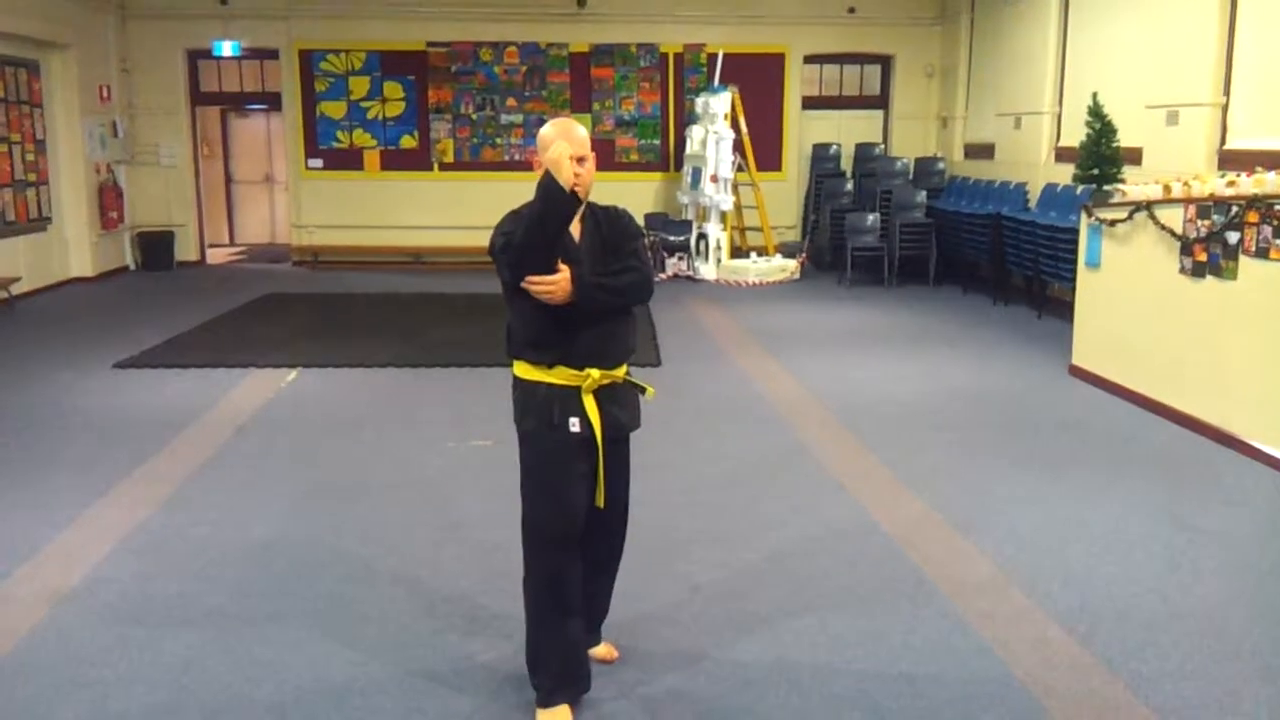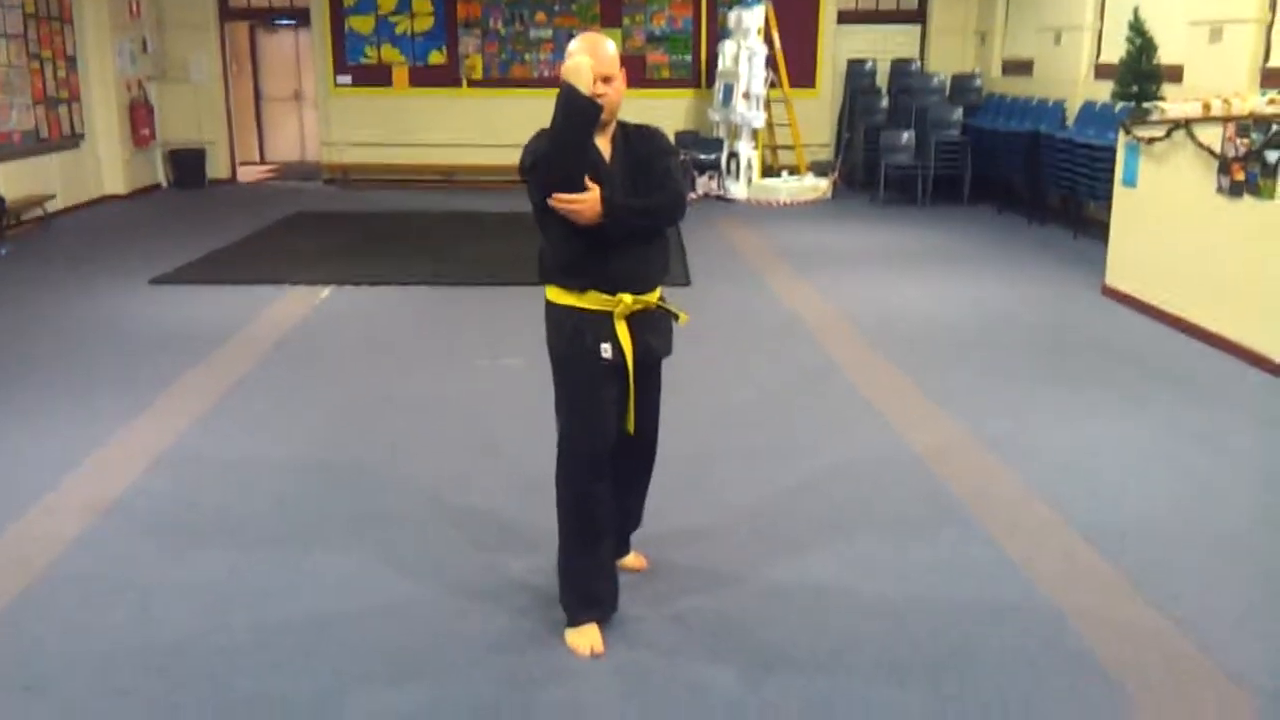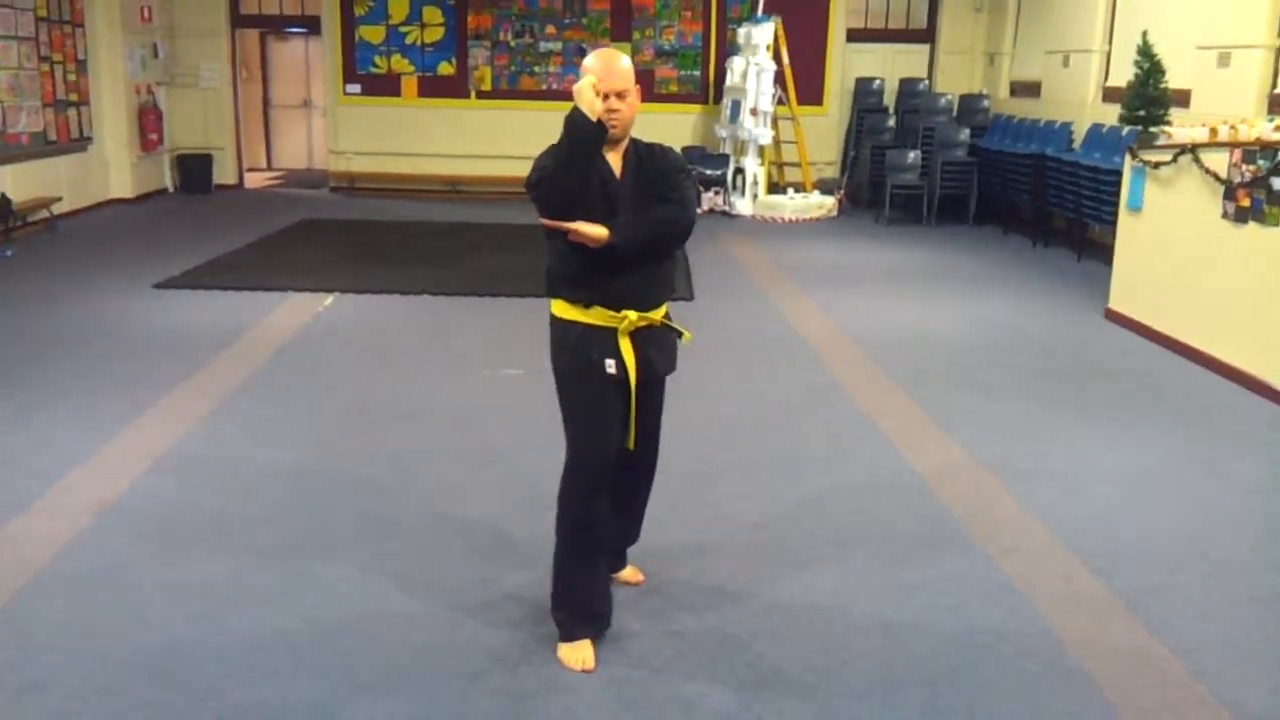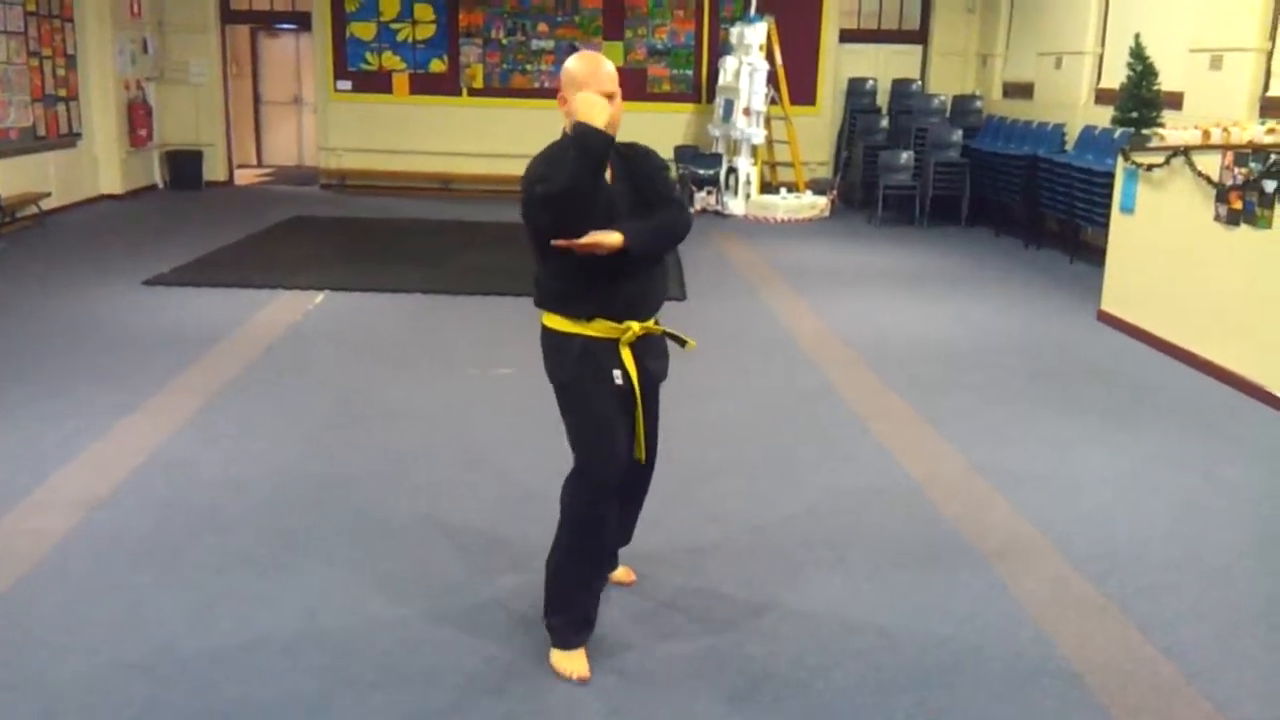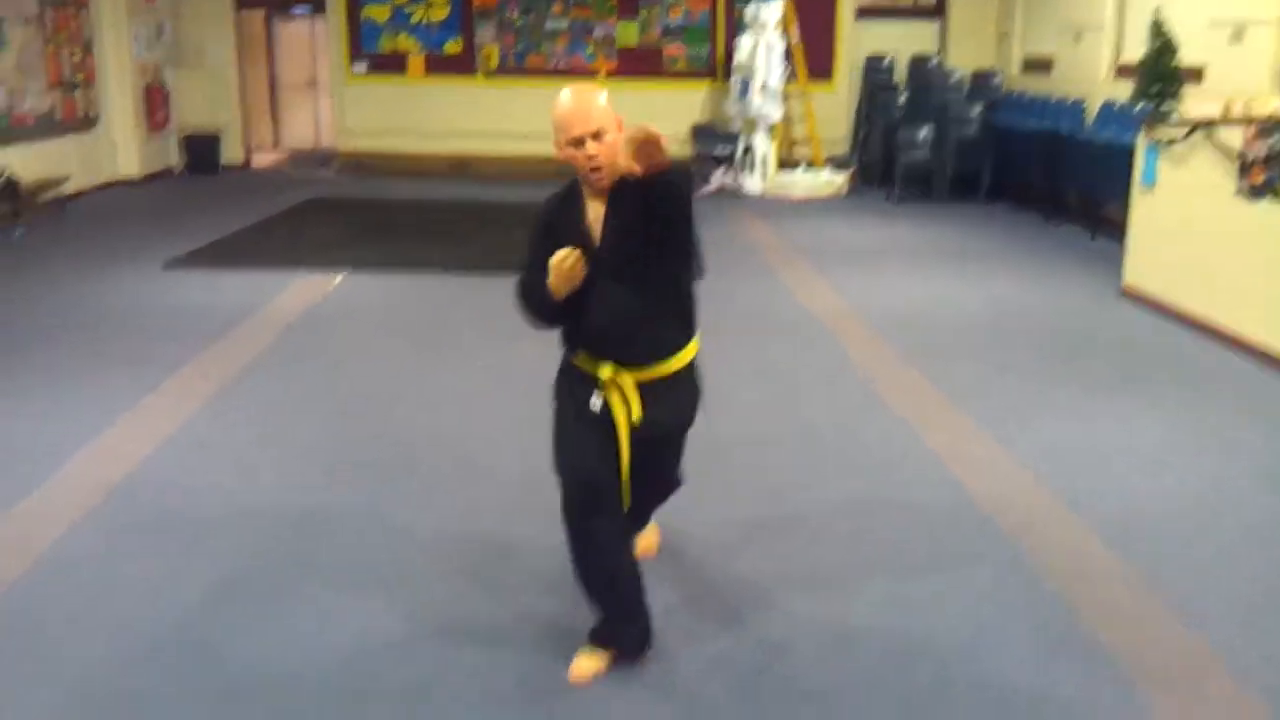
dt=1s
person 1, frame 1
left shoulder: (617, 224)
right shoulder: (519, 227)
left elbow: (640, 283)
right elbow: (528, 262)
left wrist: (578, 289)
right wrist: (554, 187)
left hip: (609, 395)
right hip: (547, 400)
left knee: (604, 524)
right knee: (552, 533)
left ankle: (584, 630)
person 1, frame 2
left shoulder: (649, 145)
right shoulder: (548, 147)
left elbow: (671, 204)
right elbow: (558, 182)
left wrist: (607, 211)
right wrist: (574, 99)
left hip: (642, 319)
right hip: (580, 323)
left knee: (635, 443)
right knee: (586, 453)
left ankle: (614, 541)
right ankle: (584, 603)
person 1, frame 3
left shoulder: (662, 164)
right shoulder: (562, 160)
left elbow: (678, 221)
right elbow: (555, 198)
left wrist: (610, 235)
right wrist: (583, 122)
left hip: (646, 334)
right hip: (584, 335)
left knee: (635, 456)
right knee: (590, 463)
left ankle: (610, 554)
right ankle: (578, 617)
person 1, frame 4
left shoulder: (642, 162)
right shoulder: (549, 169)
left elbow: (675, 219)
right elbow: (572, 217)
left wrist: (621, 239)
right wrist: (589, 137)
left hip: (638, 339)
right hip: (580, 344)
left knee: (634, 460)
right knee: (599, 468)
left ankle: (602, 555)
right ankle: (567, 624)
person 1, frame 5
left shoulder: (651, 186)
right shoulder: (555, 213)
left elbow: (678, 187)
right elbow: (536, 306)
left wrist: (655, 166)
right wrist: (553, 286)
left hip: (664, 378)
right hip: (590, 376)
left knee: (653, 476)
right knee: (586, 493)
left ankle: (633, 521)
right ankle: (621, 630)
